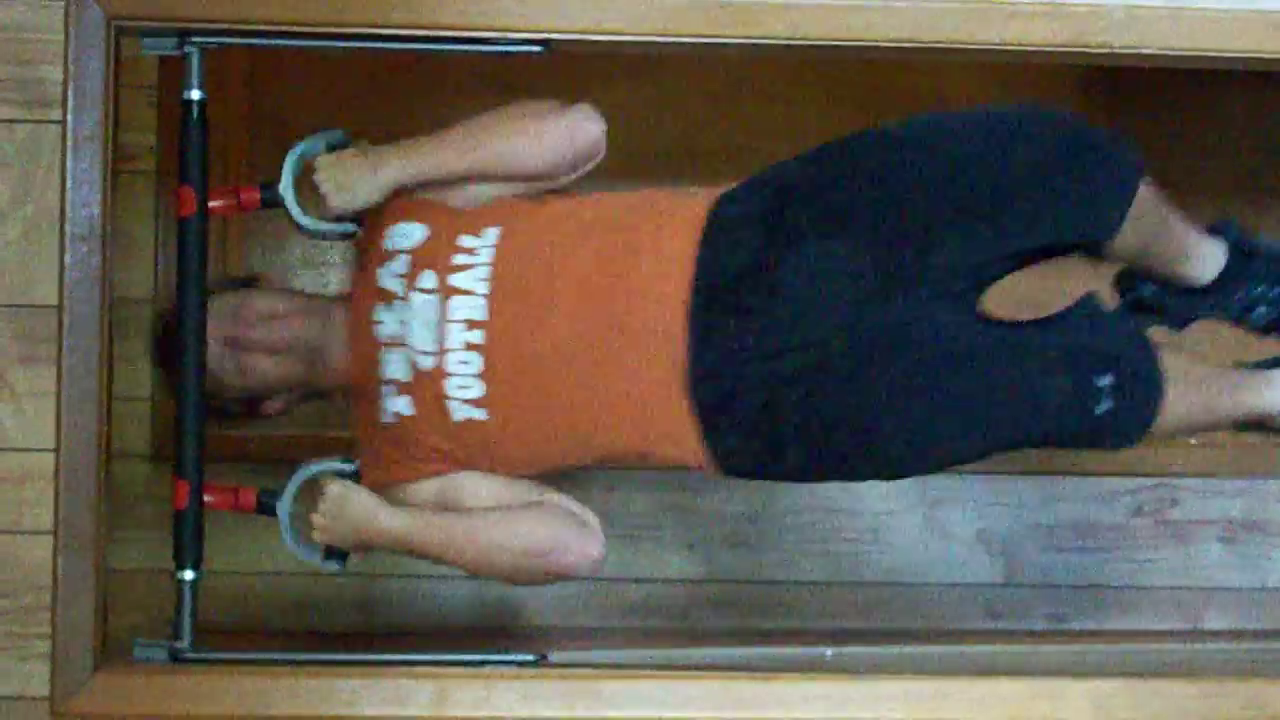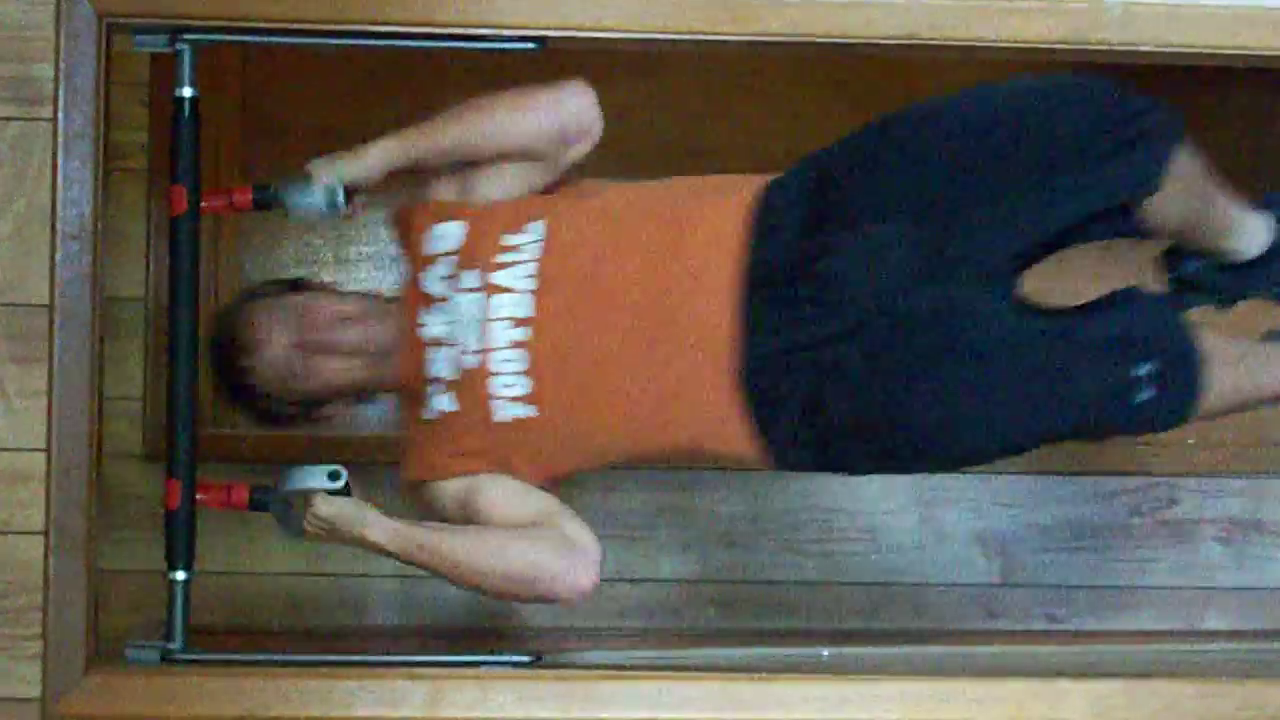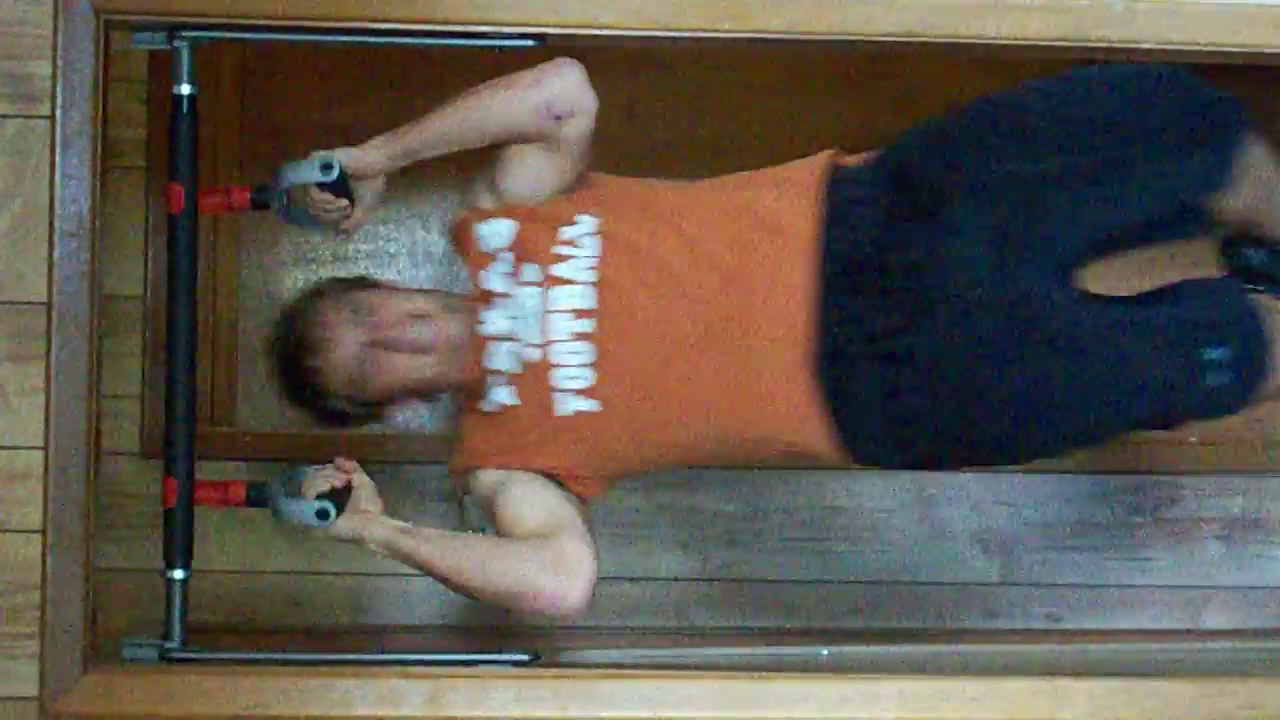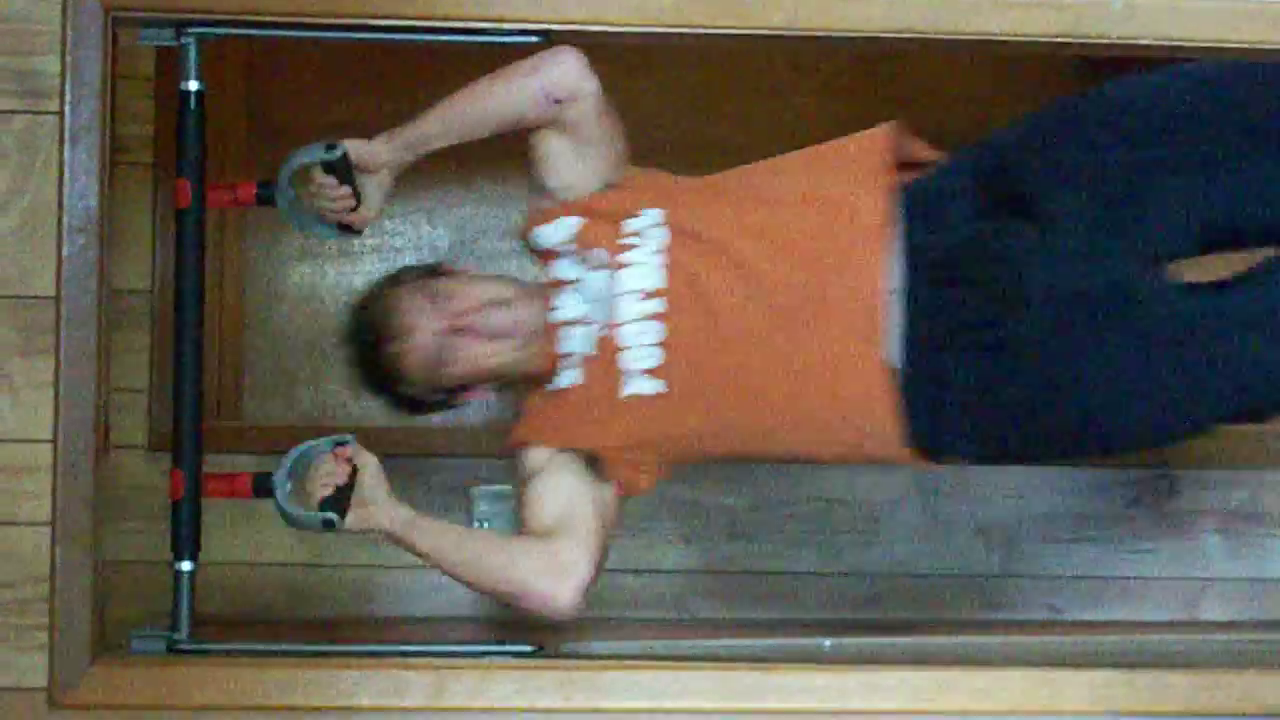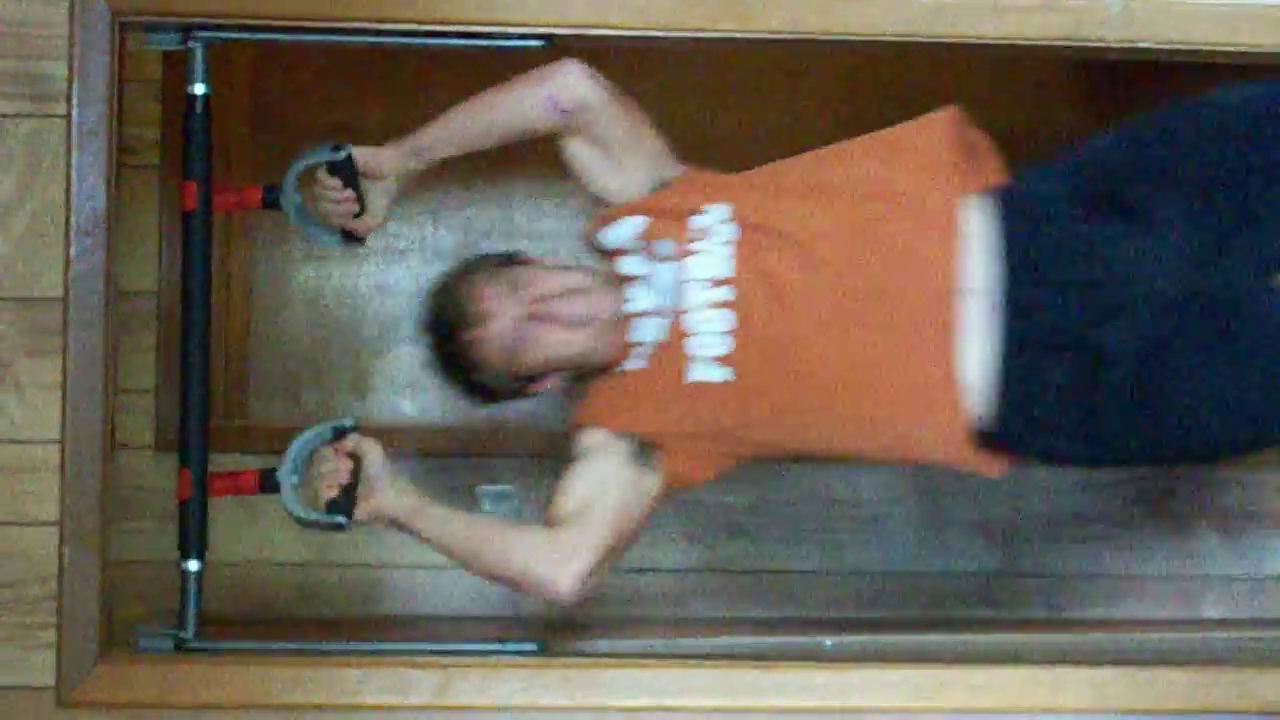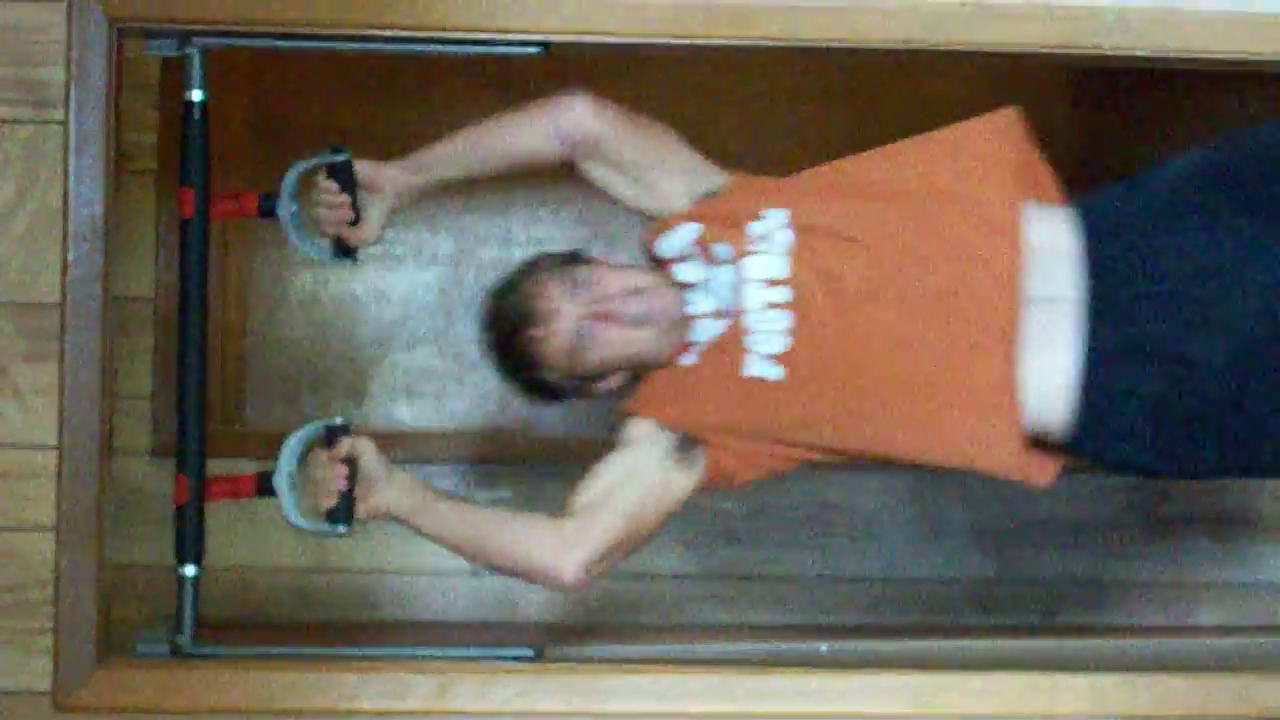
dt=0.1s
person 1, frame 1
left shoulder: (394, 220)
right shoulder: (402, 454)
left elbow: (574, 130)
right elbow: (574, 543)
left wrist: (387, 170)
right wrist: (380, 528)
left hip: (744, 236)
right hip: (759, 403)
left knee: (1047, 156)
right knee: (1064, 382)
person 1, frame 2
left shoulder: (442, 221)
right shoulder: (451, 457)
left elbow: (572, 108)
right elbow: (569, 568)
left wrist: (373, 159)
right wrist: (370, 528)
left hip: (799, 226)
right hip: (811, 392)
left knee: (1093, 123)
right knee: (1119, 371)
person 1, frame 3
left shoulder: (494, 223)
right shoulder: (501, 451)
left elbow: (563, 87)
right elbow: (562, 583)
left wrist: (376, 153)
right wrist: (381, 530)
right hip: (878, 387)
left knee: (1161, 111)
right knee: (1182, 359)
person 1, frame 4
left shoulder: (568, 222)
right shoulder: (563, 440)
left elbow: (565, 76)
right elbow: (557, 583)
left wrist: (392, 150)
right wrist: (388, 517)
left hip: (935, 228)
person 1, frame 5
left shoulder: (634, 214)
right shoulder: (629, 426)
left elbow: (572, 87)
right elbow: (563, 567)
left wrist: (400, 157)
right wrist: (394, 502)
right hip: (1053, 385)
person 1, frame 6
left shoulder: (695, 226)
right shoulder: (681, 424)
left elbow: (578, 121)
right elbow: (568, 551)
left wrist: (401, 175)
right wrist: (394, 494)
